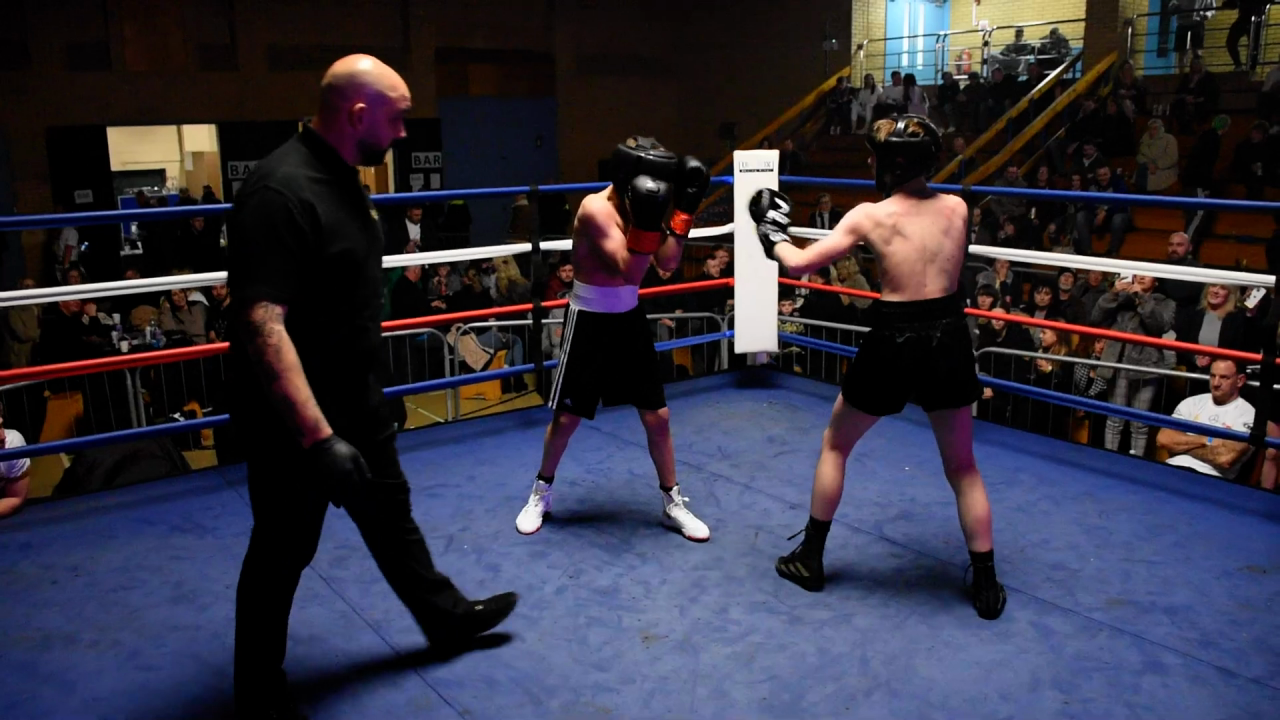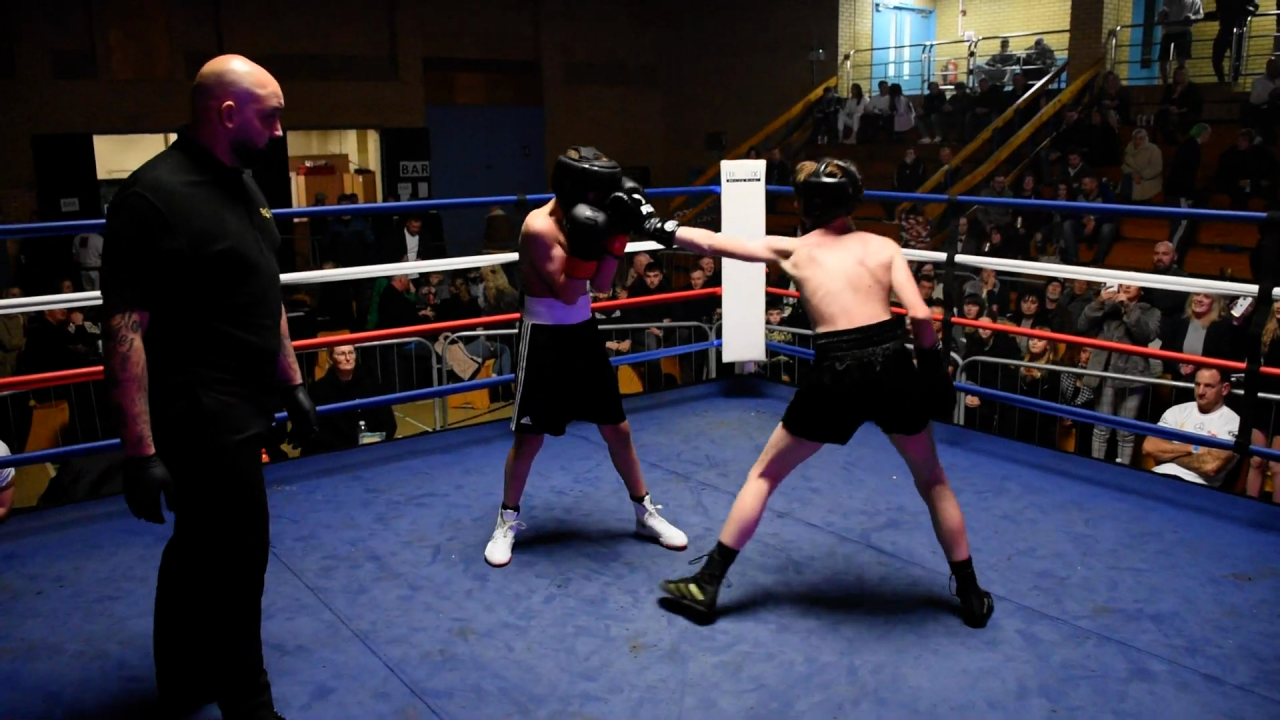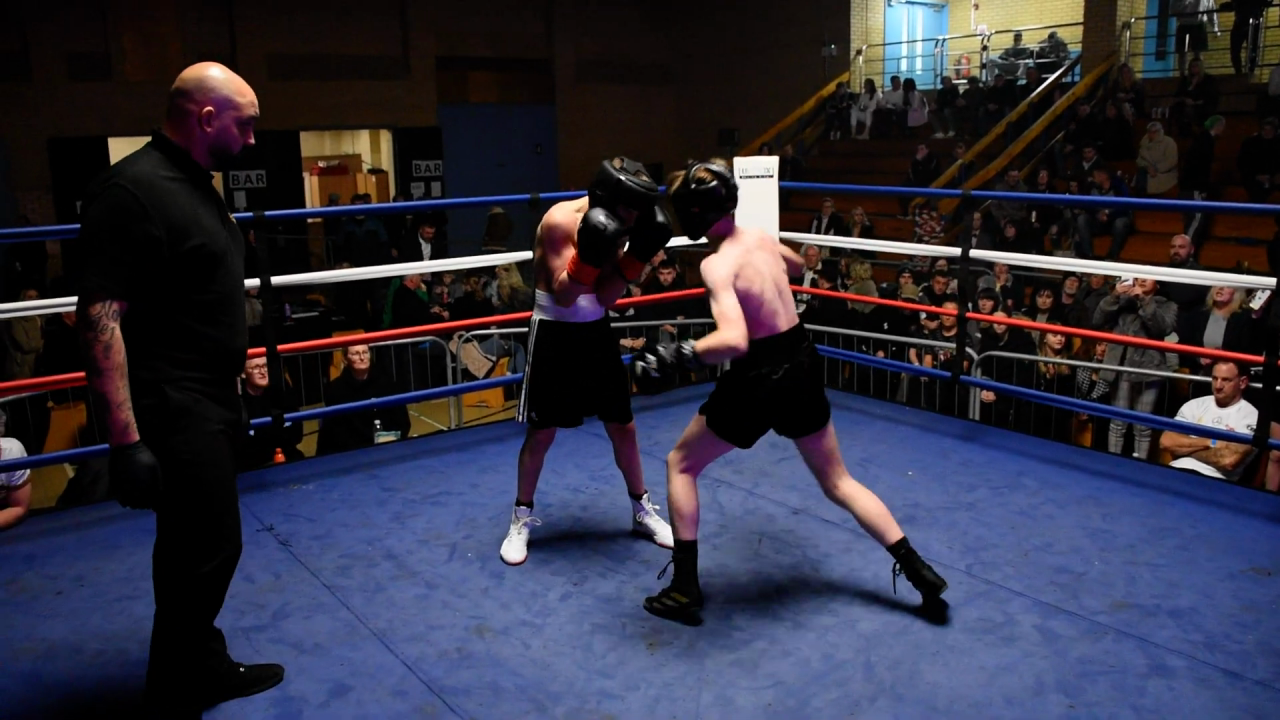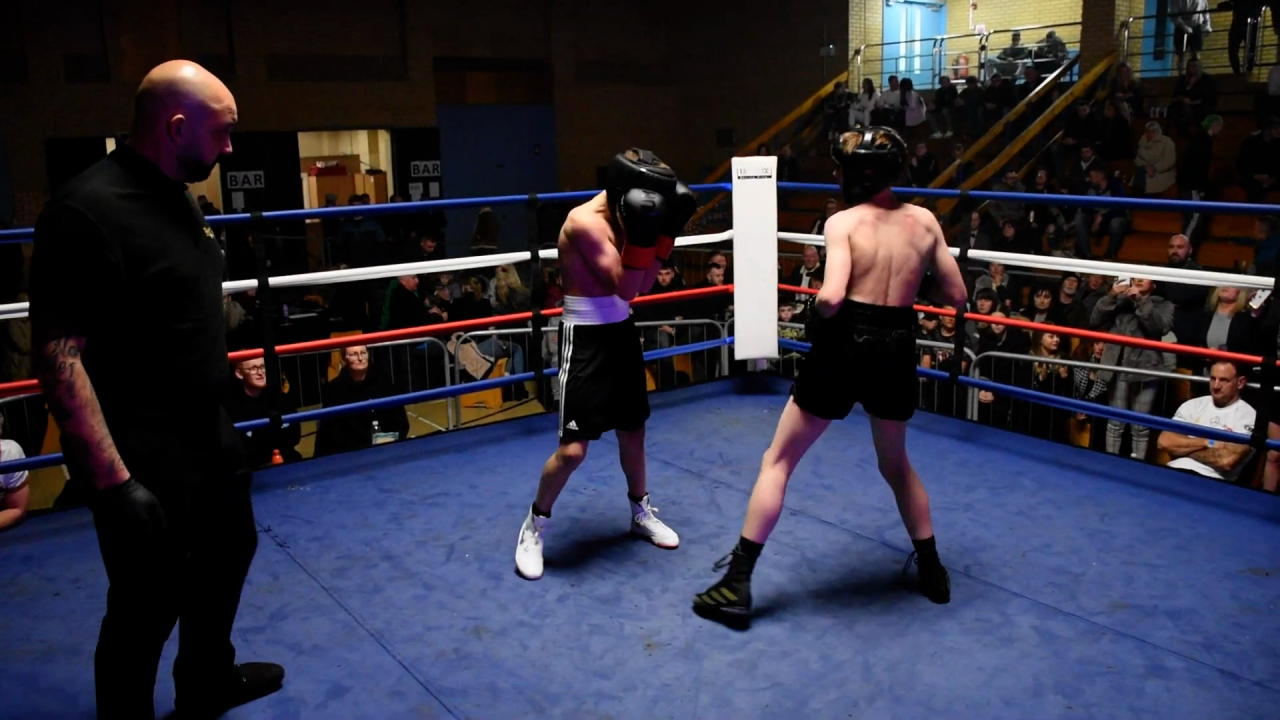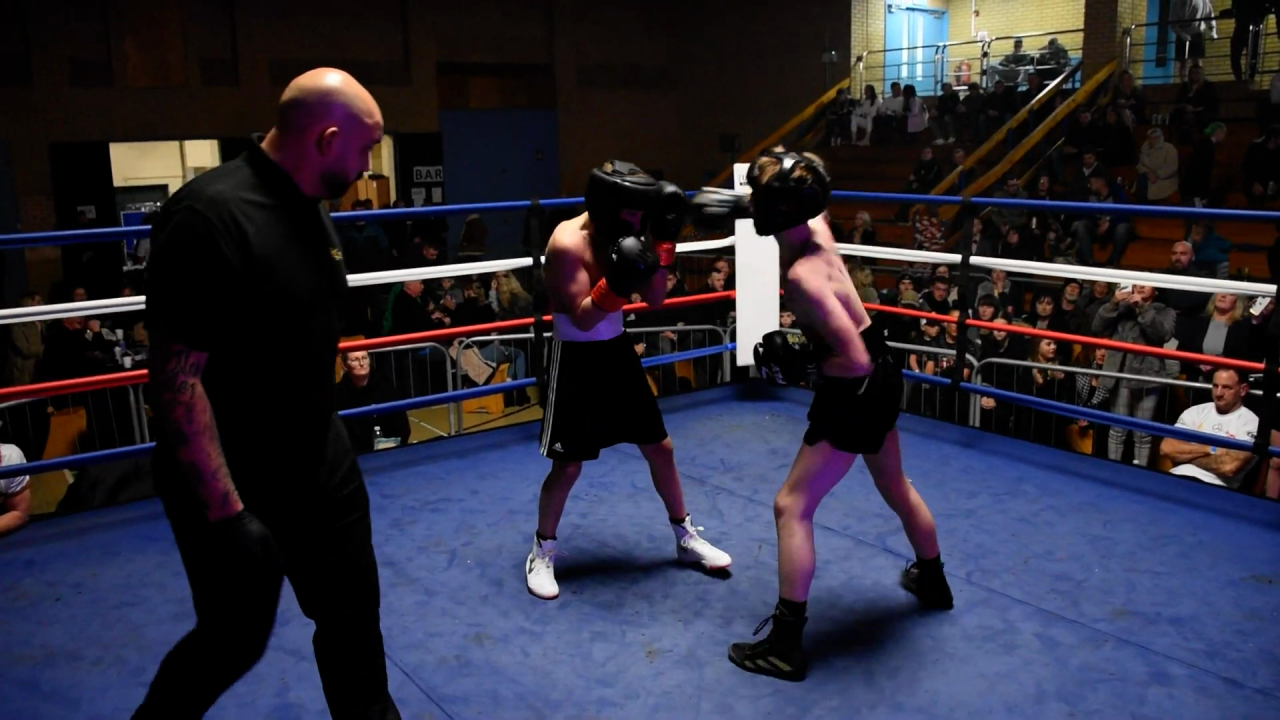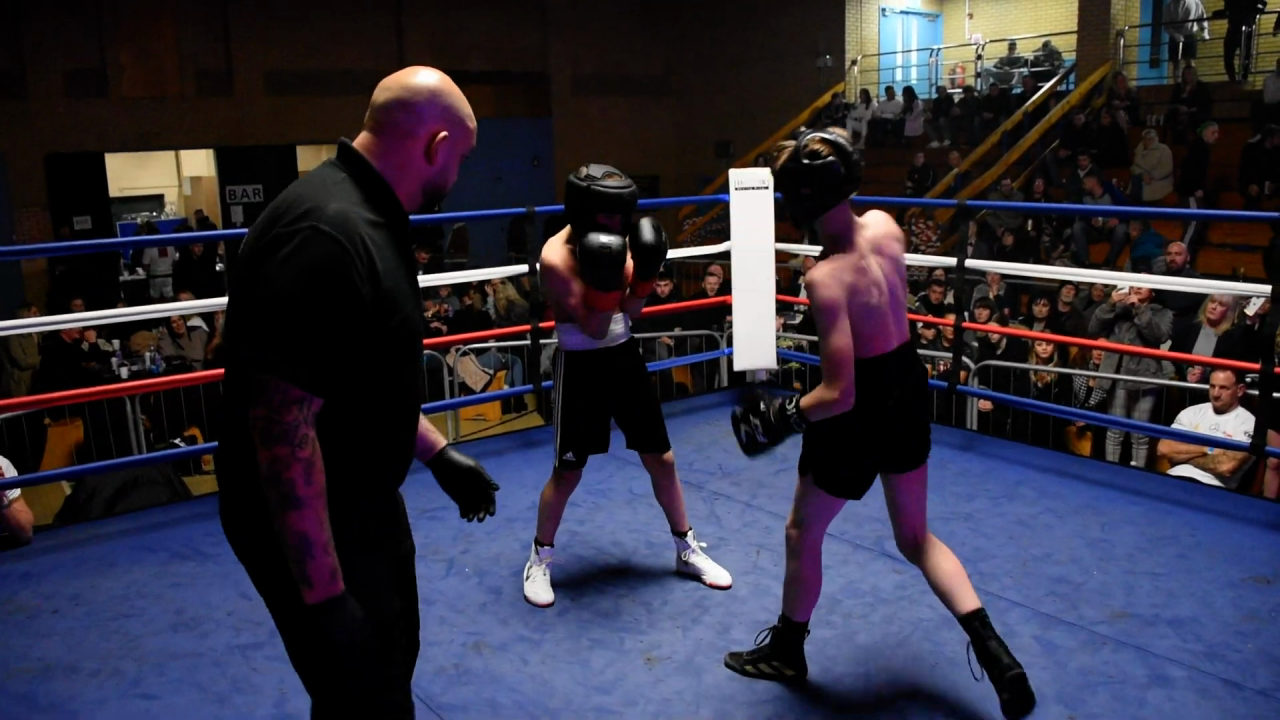
dt=0.5s
person 1, frame 1
left shoulder: (341, 177)
right shoulder: (281, 190)
right elbow: (263, 323)
right wrist: (319, 436)
left hip: (351, 393)
right hip: (290, 411)
left knee: (388, 508)
right knee: (284, 546)
left ankle: (444, 614)
person 1, frame 2
left shoulder: (239, 184)
right shoulder: (156, 196)
right elbow: (125, 331)
left wrist: (292, 384)
right wrist: (141, 451)
left hip: (243, 404)
right hip: (202, 414)
left knee: (202, 545)
right knee: (239, 552)
person 1, frame 3
left shoulder: (197, 185)
right shoulder: (132, 189)
right elbow: (100, 319)
left wrist: (234, 399)
right wrist: (125, 438)
left hip: (208, 401)
right hip: (171, 409)
left knee: (190, 544)
right knee: (210, 550)
person 1, frame 4
left shoulder: (177, 196)
right shoulder: (87, 212)
right elbow: (59, 359)
right wrist: (113, 481)
left hip: (208, 429)
right hip: (144, 449)
left knee: (229, 549)
right knee: (149, 603)
person 1, frame 5
left shoulder: (310, 212)
right shoulder: (209, 216)
right elbow: (177, 376)
right wrist: (227, 510)
left hip: (319, 459)
right hip: (232, 478)
left knee: (352, 611)
right knee: (235, 639)
person 1, frame 6
left shoulder: (366, 219)
right shoulder: (327, 233)
right elbow: (284, 424)
left wrist: (438, 455)
right wrist: (322, 591)
left hip: (363, 502)
right hip: (310, 526)
left knee: (390, 661)
person 2, frame 1
left shoulder: (869, 216)
right shoulder: (956, 208)
left elbow: (802, 264)
left wrist: (771, 227)
left hip: (893, 342)
right hip: (948, 339)
left knee: (835, 445)
right knee: (963, 468)
left ankle: (810, 558)
right ankle: (985, 584)
person 2, frame 2
left shoulder: (789, 249)
right shoulder: (884, 247)
left elbow: (710, 243)
right elbow: (920, 316)
left wrist: (655, 223)
right wrist: (934, 366)
left hip: (836, 374)
right hip: (891, 365)
left knee: (764, 474)
right knee: (932, 483)
left ankle: (707, 584)
right ankle: (971, 594)
person 2, frame 3
left shoulder: (719, 265)
right shoulder: (761, 237)
left elbow: (734, 340)
right elbow: (796, 266)
left wrist: (674, 355)
left hip: (760, 378)
right hip: (800, 369)
left knee: (681, 464)
right knee: (838, 483)
left ankle: (685, 587)
right ankle: (918, 570)
person 2, frame 4
left shoulder: (844, 223)
right shoulder: (923, 220)
left elbow: (828, 301)
right elbow: (957, 296)
left wrist: (812, 323)
left hip: (844, 344)
right hip: (897, 346)
left knee: (778, 461)
right knee: (896, 464)
left ankle: (736, 580)
right ankle: (931, 571)
person 2, frame 5
left shoulder: (802, 272)
right shoulder: (811, 226)
left elbow: (855, 363)
left wrist: (800, 363)
right wrist: (738, 204)
left hip: (854, 390)
right hip: (880, 376)
left knee: (792, 507)
right knee: (895, 485)
left ankle: (785, 642)
right ankle: (933, 582)
person 2, frame 6
left shoulder: (827, 276)
right shoulder: (880, 226)
left elbow: (838, 391)
left wrist: (779, 416)
left hip: (859, 414)
right hip: (907, 395)
left knee: (802, 537)
right knee: (916, 538)
left ankle: (785, 649)
right ankle: (1001, 665)
person 3, frame 1
left shoulder: (641, 206)
right shoulder: (595, 209)
left elbow: (667, 264)
right elbow: (630, 271)
left wrist: (684, 208)
right wrist: (647, 220)
left hip: (630, 319)
right hip: (590, 322)
left knee: (657, 416)
right knee: (567, 418)
left ankle: (673, 502)
right ankle: (541, 493)
person 3, frame 2
left shoulder: (586, 219)
right shoulder: (538, 227)
left elbow: (603, 283)
right elbow: (567, 295)
left wrist: (617, 231)
right wrist: (582, 249)
left hip: (583, 333)
right hip: (544, 338)
left knee: (616, 428)
right knee: (528, 438)
left ankle: (645, 512)
right ankle: (507, 521)
person 3, frame 3
left shoulder: (609, 227)
right shoulder: (560, 220)
left elbow: (607, 298)
right elbow: (564, 294)
left wrist: (640, 251)
right wrist: (591, 253)
left hip: (595, 331)
right hip: (554, 333)
left knee: (623, 428)
right knee: (541, 433)
left ankle: (643, 510)
right ankle: (522, 519)
person 3, frame 4
left shoulder: (624, 218)
right shoulder: (585, 223)
left elbow: (642, 286)
right elbow: (623, 286)
left wrist: (666, 232)
right wrist: (640, 237)
left hip: (621, 332)
right hip: (585, 339)
left knee: (633, 430)
right knee: (573, 447)
left ankle: (641, 512)
right ankle: (535, 526)
person 3, frame 5
left shoulder: (620, 236)
right shoulder: (568, 242)
left elbow: (655, 299)
right elbow: (583, 317)
left wrist: (664, 239)
right wrist: (616, 283)
left hip: (616, 349)
right hip: (576, 357)
left knee: (660, 448)
right knee: (567, 466)
left ankle: (685, 536)
right ankle: (542, 552)
person 3, frame 6
left shoulder: (614, 242)
right shoulder: (556, 257)
left elbow: (632, 313)
right elbow: (593, 328)
left wrist: (646, 272)
right wrist: (602, 281)
left hip: (623, 354)
right hip: (580, 363)
left knee: (661, 459)
right knee: (568, 471)
left ankle: (688, 549)
right ankle: (539, 559)
